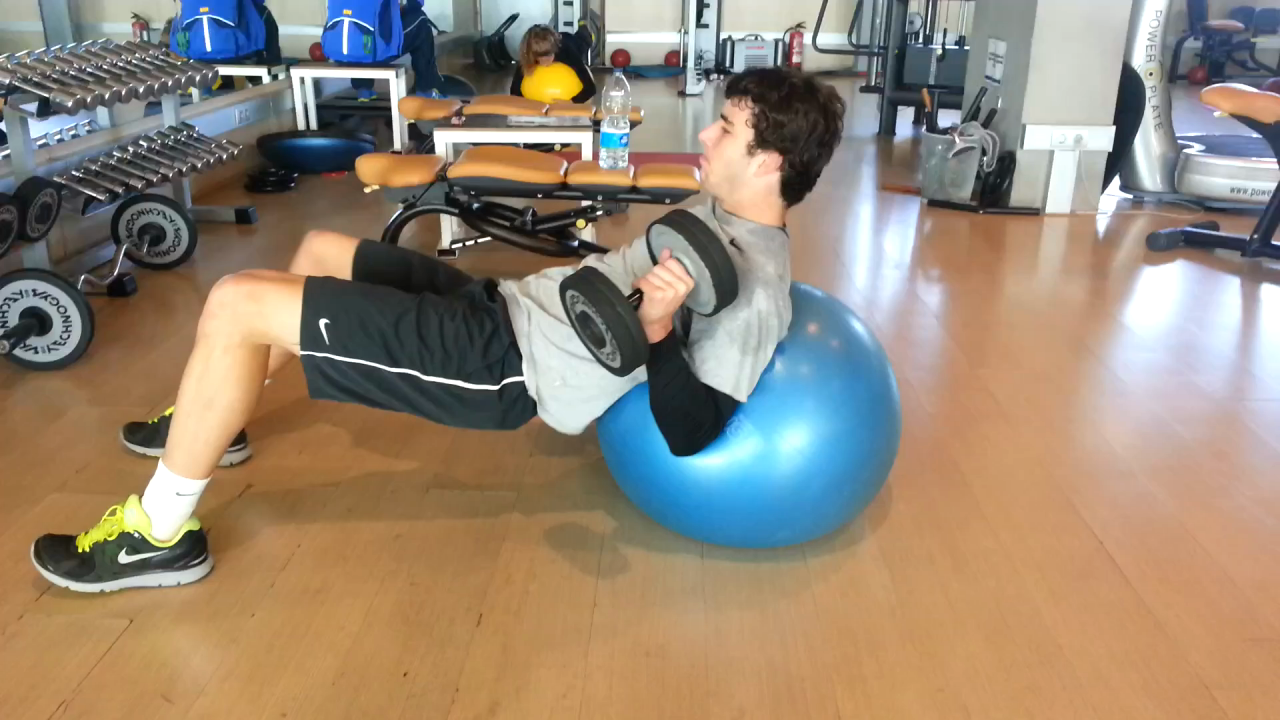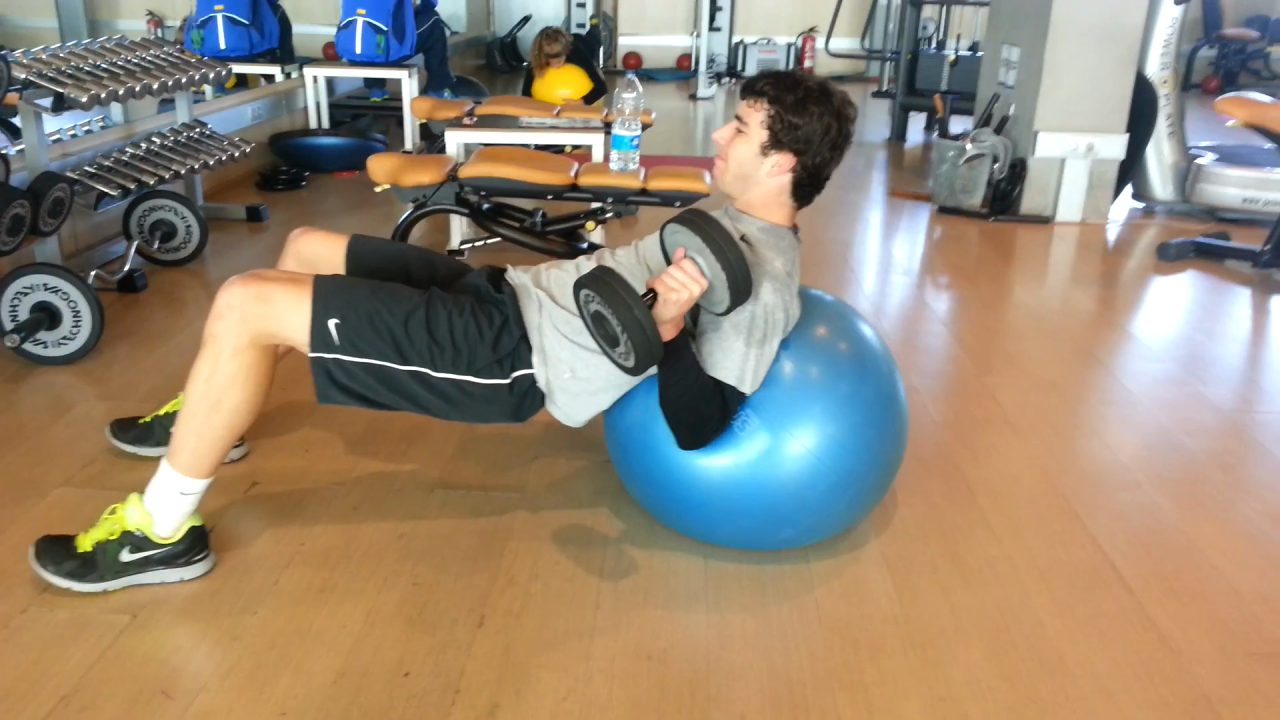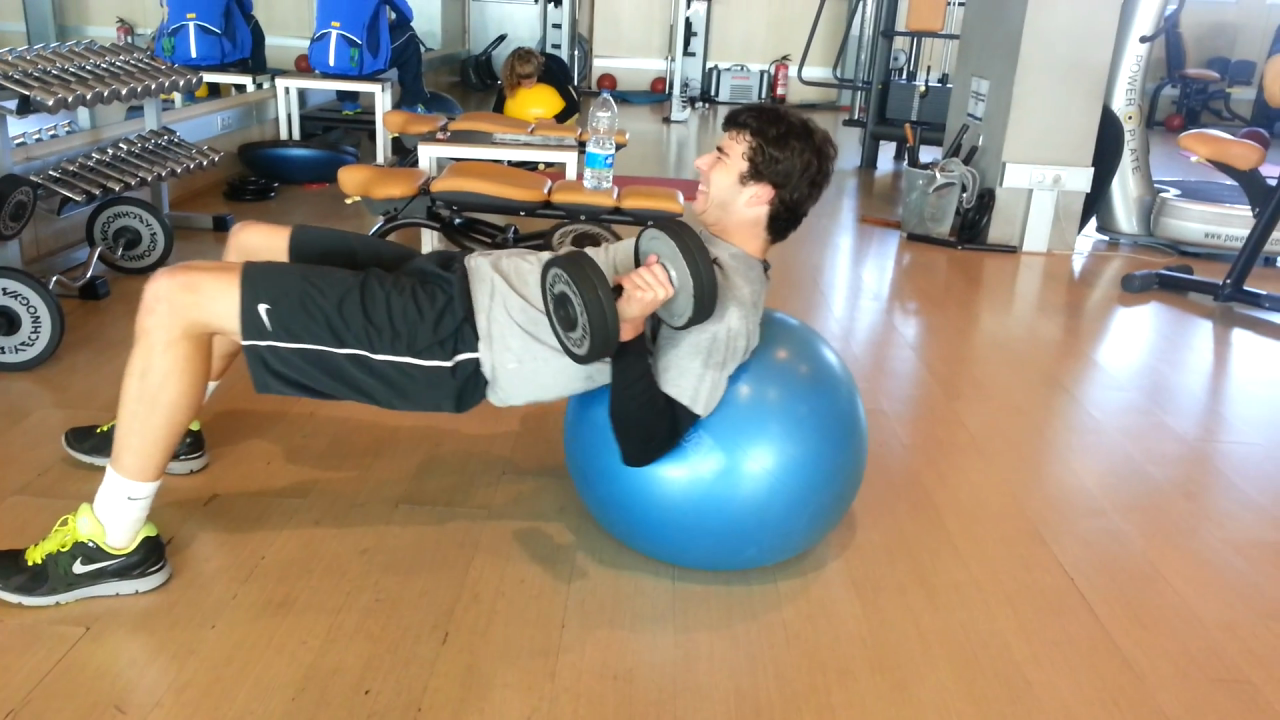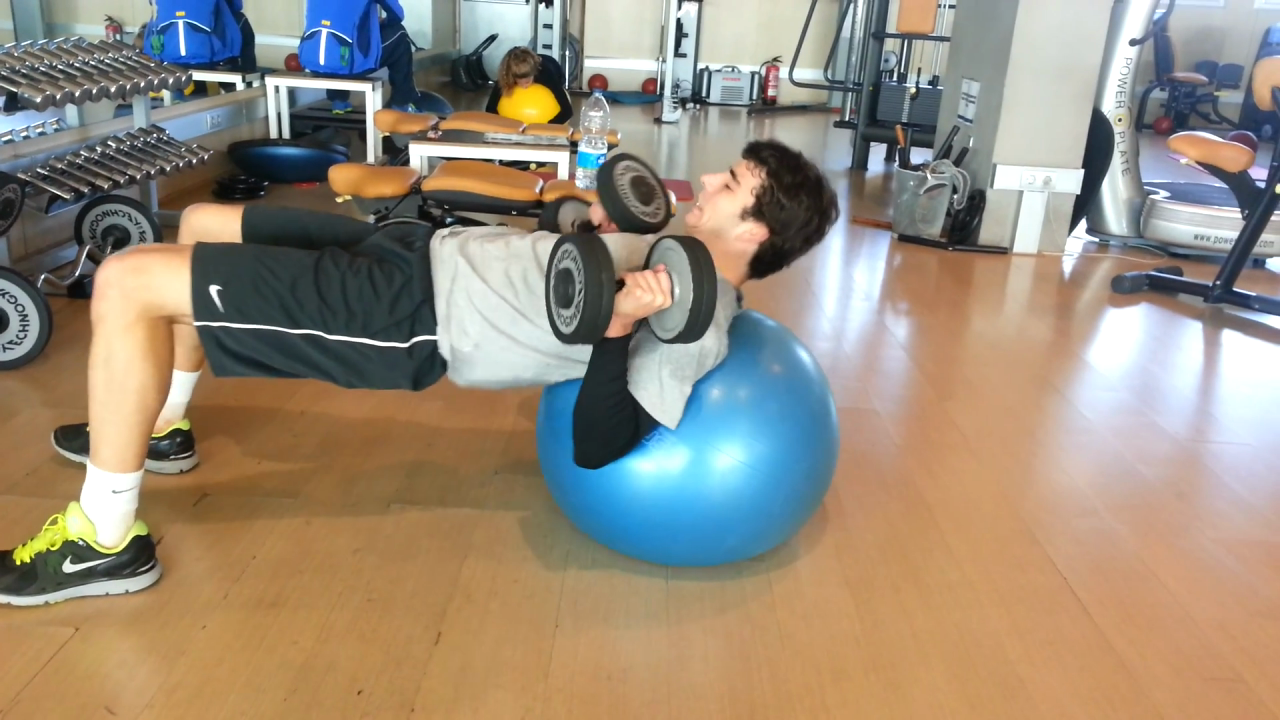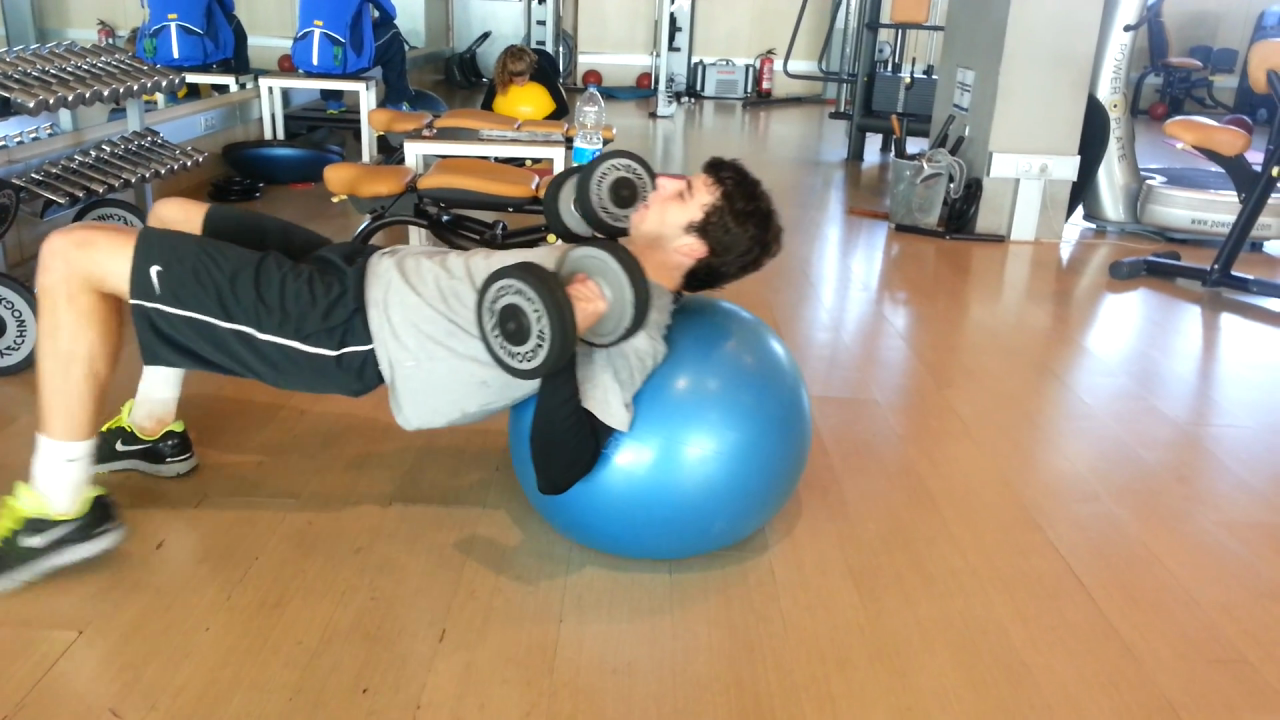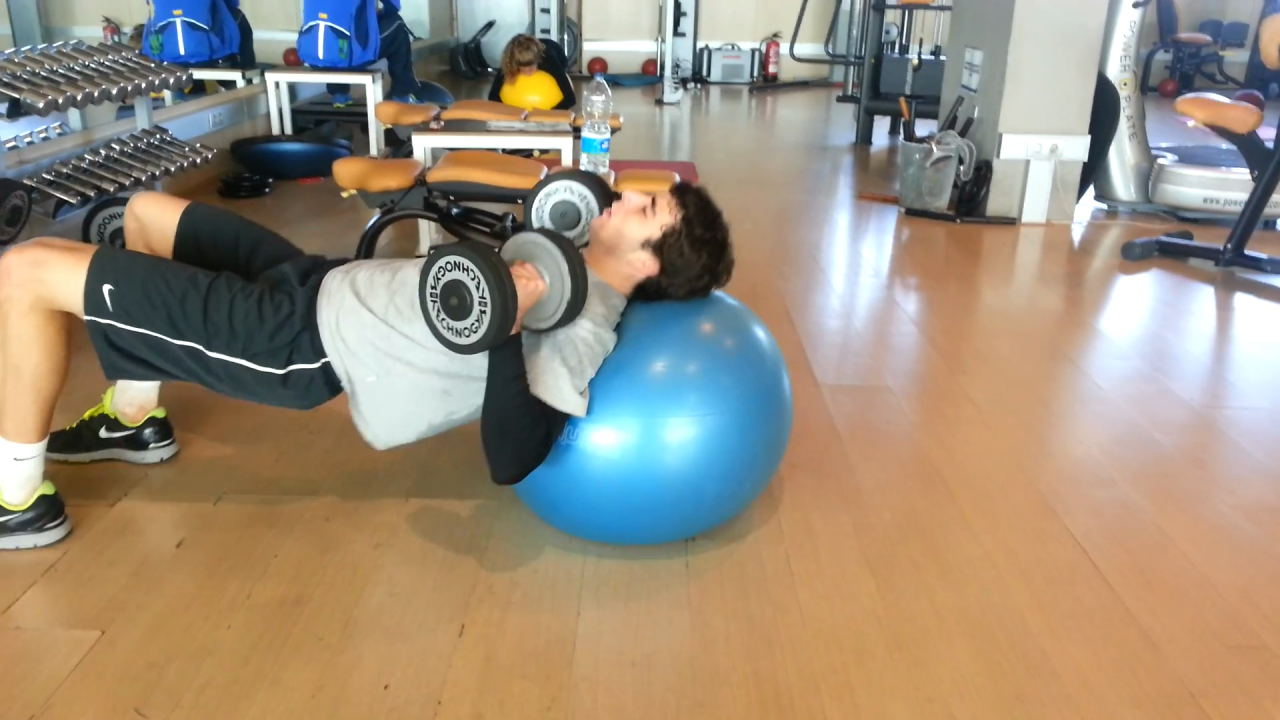
dt=0.4s
person 1, frame 1
left shoulder: (755, 293)
right shoulder: (725, 220)
left elbow: (690, 432)
left wrist: (657, 330)
left hip: (501, 364)
right hip: (499, 308)
left knee: (237, 303)
right knee: (321, 248)
left ankle: (160, 532)
right ankle: (211, 422)
person 1, frame 2
left shoulder: (763, 287)
right shoulder: (739, 228)
left elbow: (697, 426)
left wrist: (669, 326)
left hip: (510, 351)
right hip: (506, 293)
left knee: (246, 305)
right knee: (304, 247)
left ankle: (161, 530)
right ankle: (207, 415)
person 1, frame 3
left shoulder: (727, 312)
right shoulder: (709, 255)
left elbow: (643, 440)
left wrist: (628, 326)
left hip: (452, 334)
right hip: (458, 281)
left knee: (173, 297)
right knee: (248, 240)
left ankle: (116, 540)
right ankle: (169, 429)
person 1, frame 4
left shoulder: (697, 328)
left elbow: (597, 445)
left wrist: (618, 325)
right wrist: (608, 238)
left hip: (409, 315)
right hip: (419, 261)
left knee: (126, 281)
right knee: (201, 223)
left ankle: (106, 538)
right ankle: (159, 428)
person 1, frame 5
left shoulder: (632, 337)
left elbow: (558, 468)
left hip: (352, 327)
right hip: (365, 273)
left knee: (72, 255)
right knee: (169, 219)
left ankle: (63, 503)
right ankle: (152, 430)
person 1, frame 6
left shoulder: (580, 331)
right shoulder: (577, 277)
left elbow: (512, 460)
left wrist: (508, 327)
left hip: (303, 336)
right hip: (323, 286)
right knee: (145, 211)
right ankle: (135, 418)
